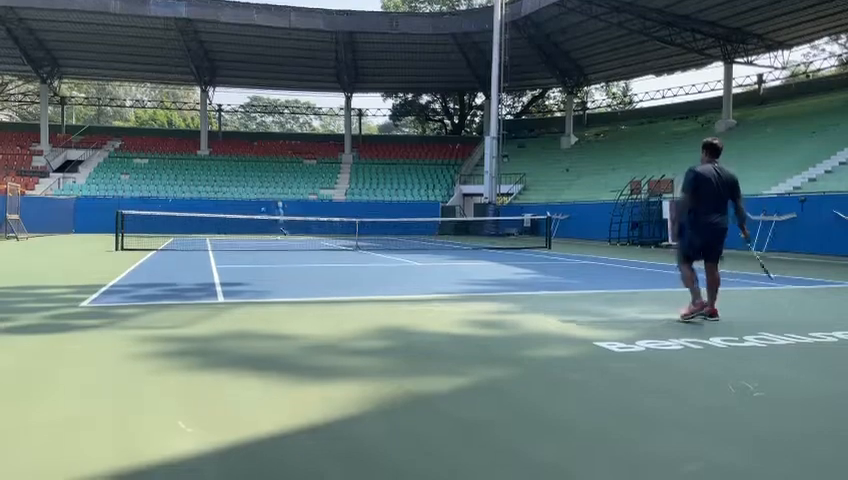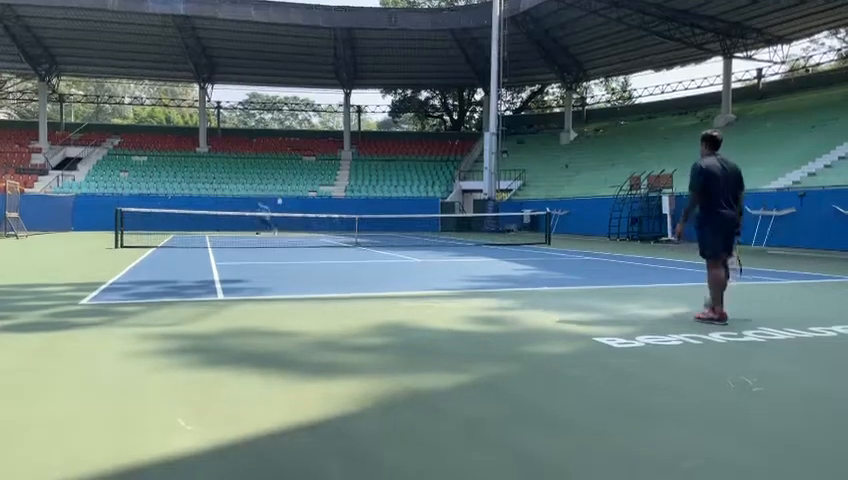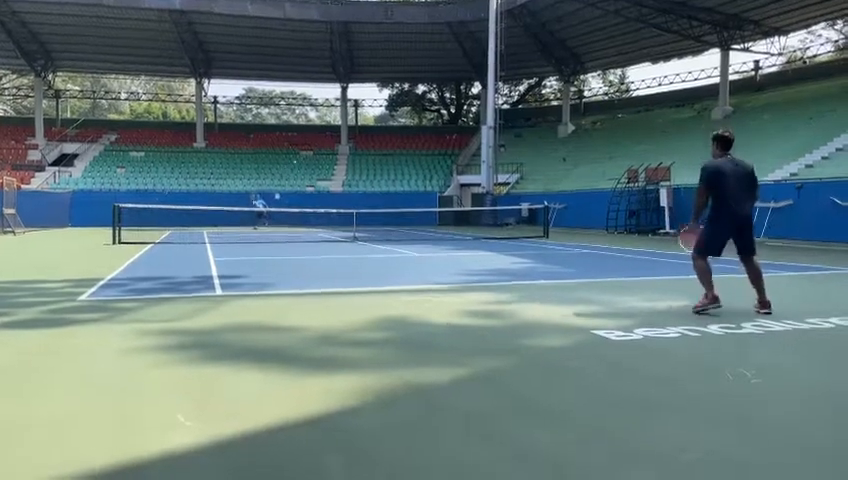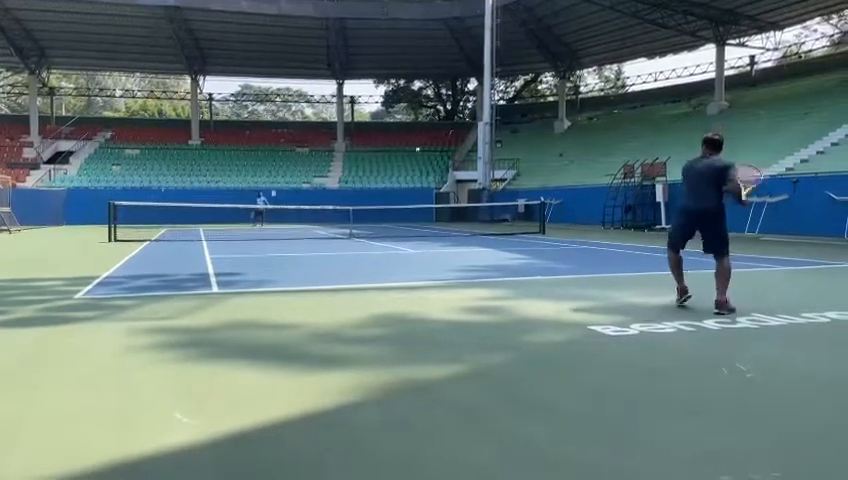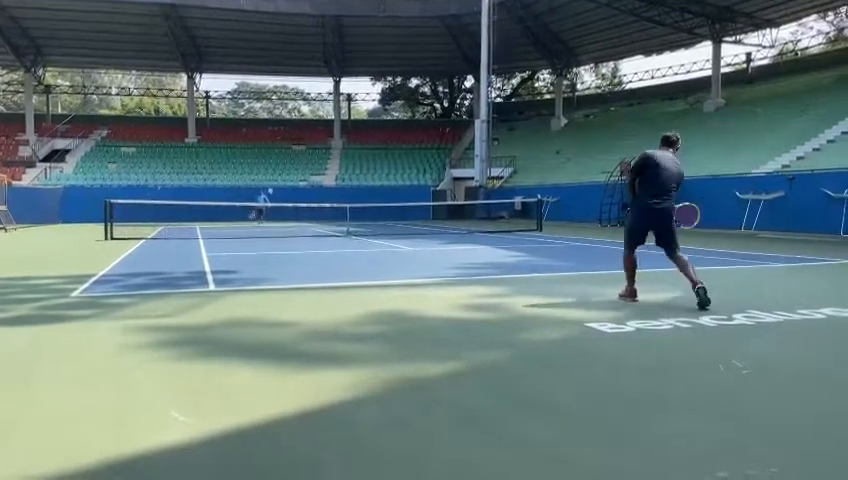
dt=0.5s
person 1, frame 1
left shoulder: (695, 172)
right shoulder: (730, 176)
left elbow: (685, 200)
right elbow: (738, 206)
left wrist: (677, 222)
right wrist: (743, 229)
left hip: (696, 226)
right hip: (719, 227)
left knee: (684, 262)
right knee: (712, 266)
left ankle: (697, 302)
right ankle: (710, 308)
person 1, frame 2
left shoulder: (701, 166)
right shoulder: (733, 167)
left elbow: (694, 197)
right elbow: (740, 196)
left wrist: (682, 222)
right wrist: (738, 220)
left hip: (711, 221)
right hip: (731, 220)
left knee: (714, 264)
right knee: (723, 262)
left ankle: (717, 311)
right ankle: (716, 303)
person 1, frame 3
left shoulder: (710, 167)
right shoulder: (747, 167)
left elbow: (702, 197)
right elbow: (754, 195)
left wrist: (694, 220)
left hip: (720, 219)
right hip: (744, 219)
left knee: (699, 255)
right knee: (749, 259)
left ankle: (710, 296)
right ankle: (763, 302)
person 1, frame 4
left shoulder: (689, 165)
right shoulder: (725, 165)
right elbow: (733, 188)
right wrist: (740, 199)
left hip: (686, 211)
right hip: (712, 213)
left knee: (673, 250)
right knee: (722, 256)
left ankle: (682, 289)
right ankle: (721, 299)
person 1, frame 5
left shoulder: (649, 156)
right shoulder: (678, 168)
left elbow: (630, 178)
left wrist: (636, 196)
left hip: (642, 208)
right hip: (665, 211)
left knee: (629, 248)
right knee: (674, 253)
left ankle: (630, 290)
right ankle: (697, 284)
